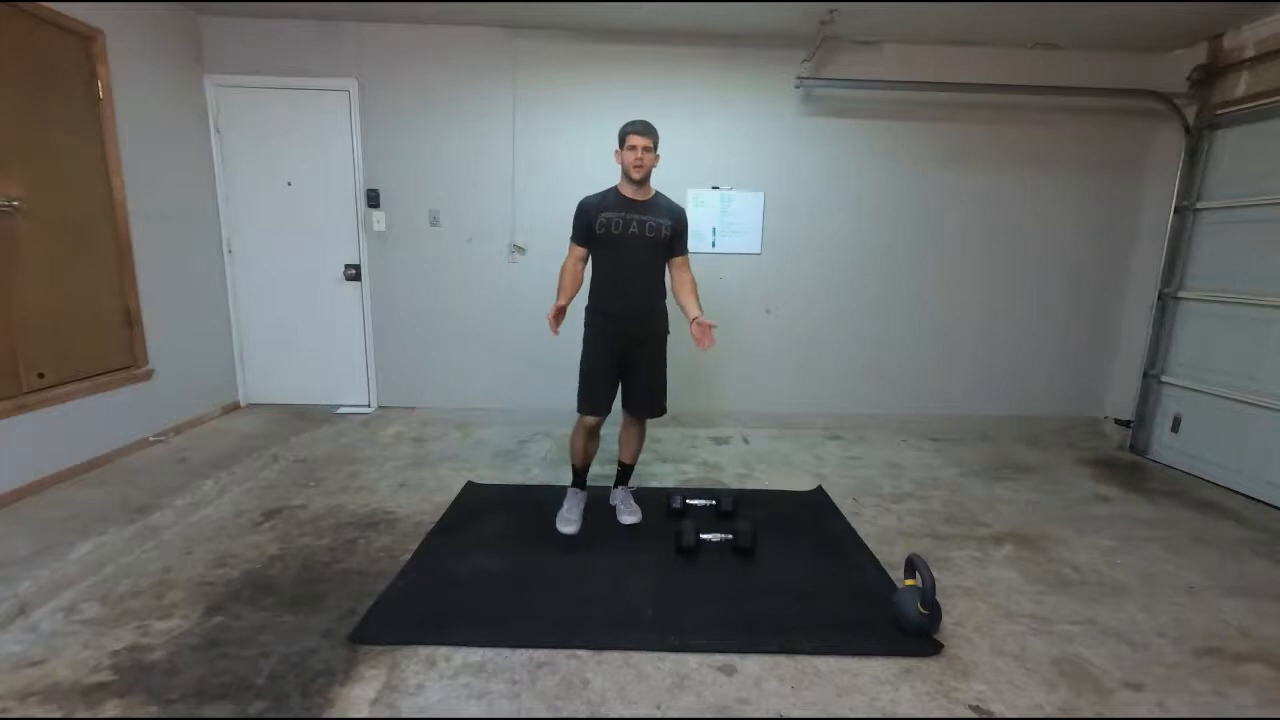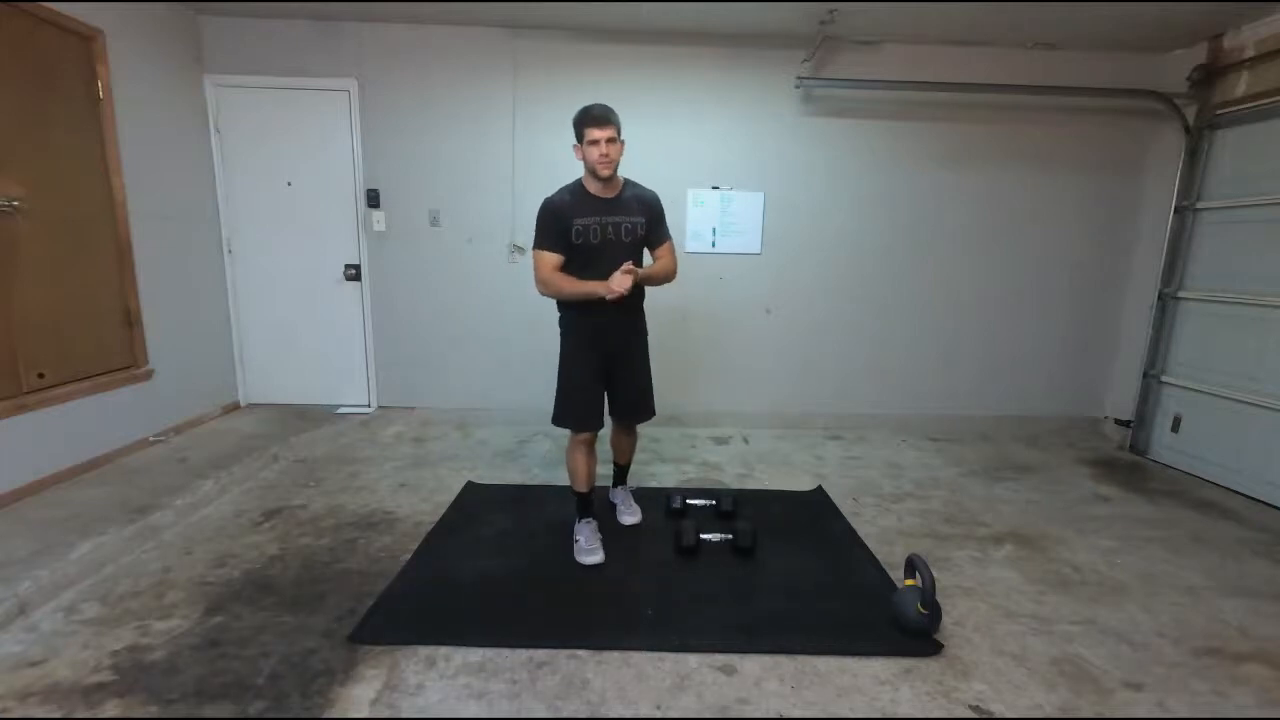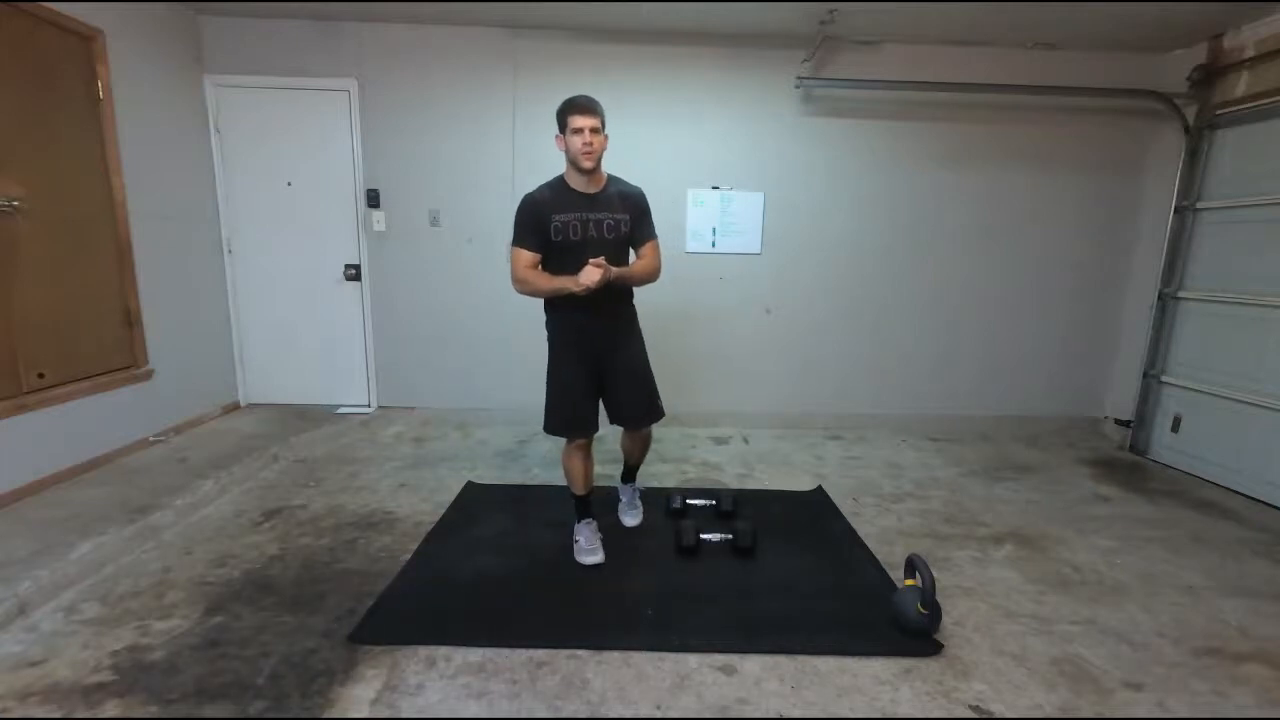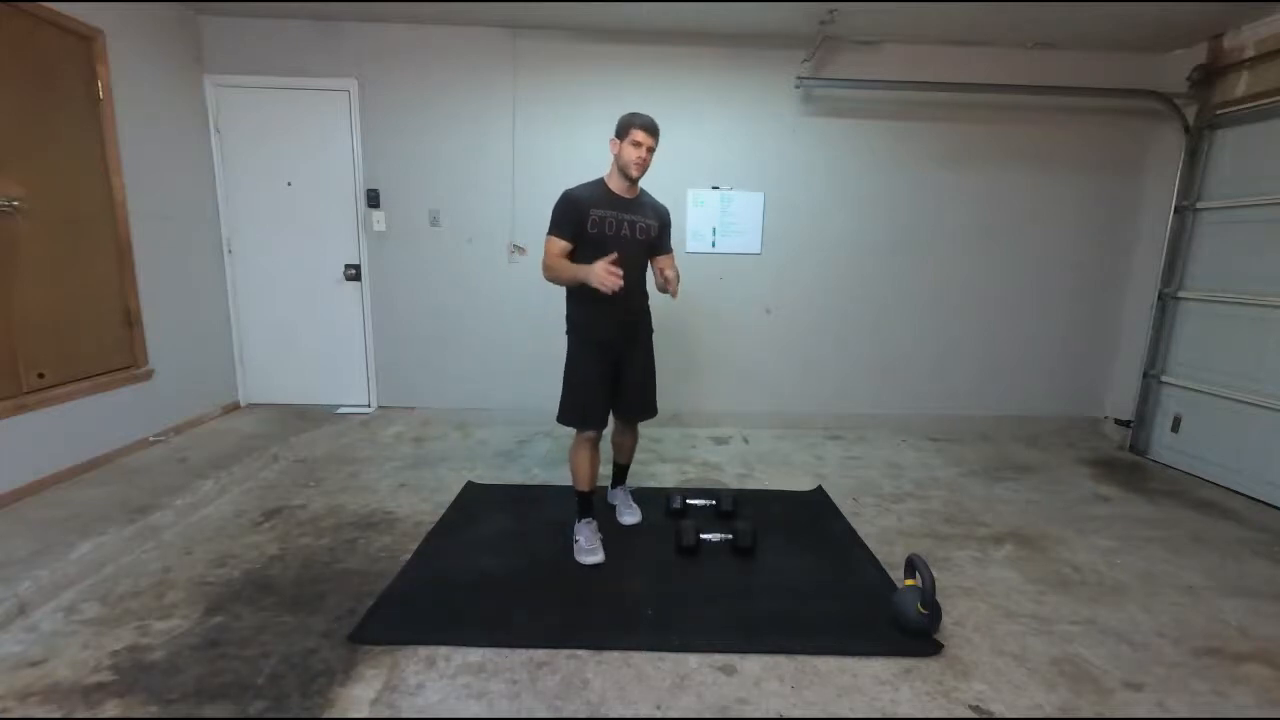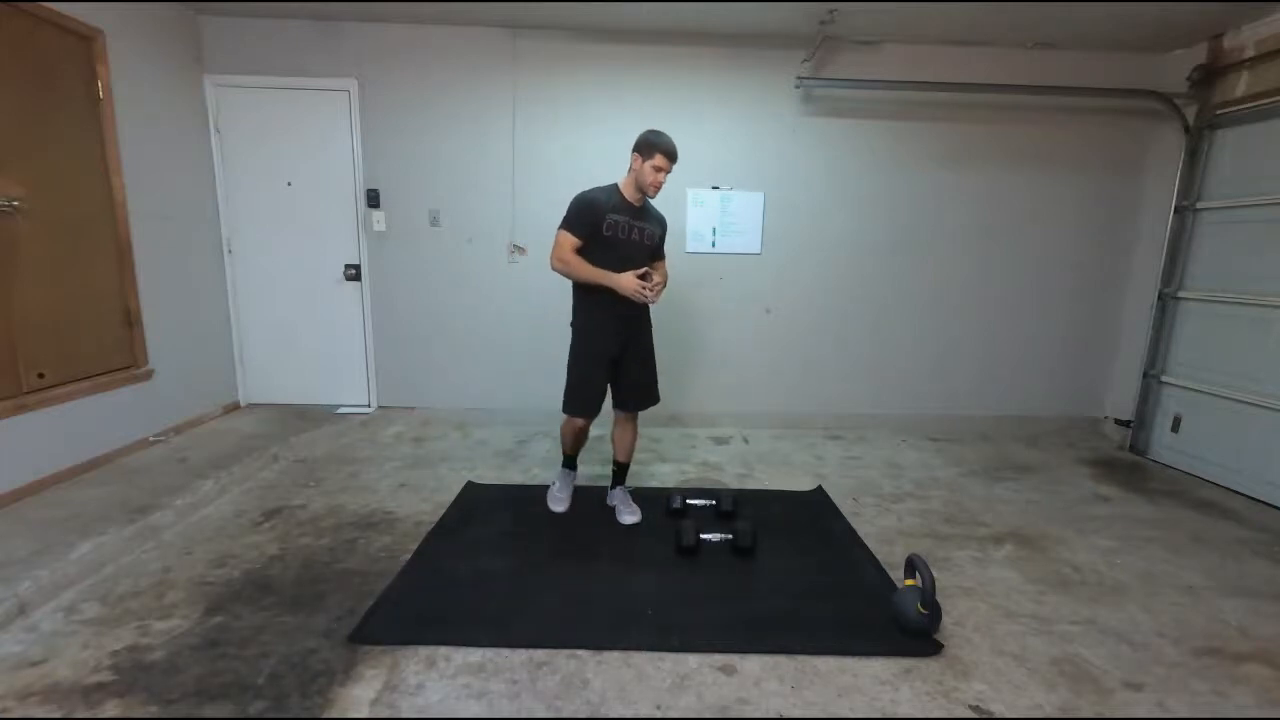
dt=1s
person 1, frame 1
left shoulder: (672, 213)
right shoulder: (592, 206)
left elbow: (680, 271)
right elbow: (575, 262)
left wrist: (694, 315)
right wrist: (563, 300)
left hip: (650, 332)
right hip: (602, 329)
left knee: (637, 415)
right knee: (590, 418)
left ankle: (621, 488)
right ankle: (576, 490)
person 1, frame 2
left shoulder: (645, 201)
right shoulder: (558, 207)
left elbow: (668, 266)
right elbow: (546, 280)
left wrist: (636, 275)
right wrist: (603, 286)
left hip: (630, 333)
right hip: (581, 337)
left knee: (627, 420)
right knee: (583, 432)
left ankle: (621, 488)
right ankle: (584, 520)
person 1, frame 3
left shoulder: (630, 198)
right shoulder: (538, 204)
left elbow: (651, 266)
right elbow: (522, 277)
left wrist: (612, 274)
right wrist: (574, 281)
left hip: (622, 334)
right hip: (569, 340)
left knee: (640, 424)
right knee: (578, 438)
left ankle: (628, 486)
right ankle: (585, 522)
person 1, frame 4
left shoulder: (656, 212)
right shoulder: (577, 200)
left elbow: (661, 268)
right elbow: (551, 267)
left wrist: (670, 278)
right wrist: (588, 272)
left hip: (636, 334)
right hip: (589, 337)
left knee: (629, 420)
right knee: (587, 430)
left ankle: (619, 488)
right ankle: (584, 519)
person 1, frame 5
left shoulder: (656, 220)
right shoulder: (591, 203)
right elbow: (560, 258)
left wrist: (658, 282)
right wrist: (615, 279)
left hip: (636, 329)
right hip: (592, 328)
left knee: (628, 411)
right knee: (580, 418)
left ankle: (618, 488)
right ankle: (567, 471)
